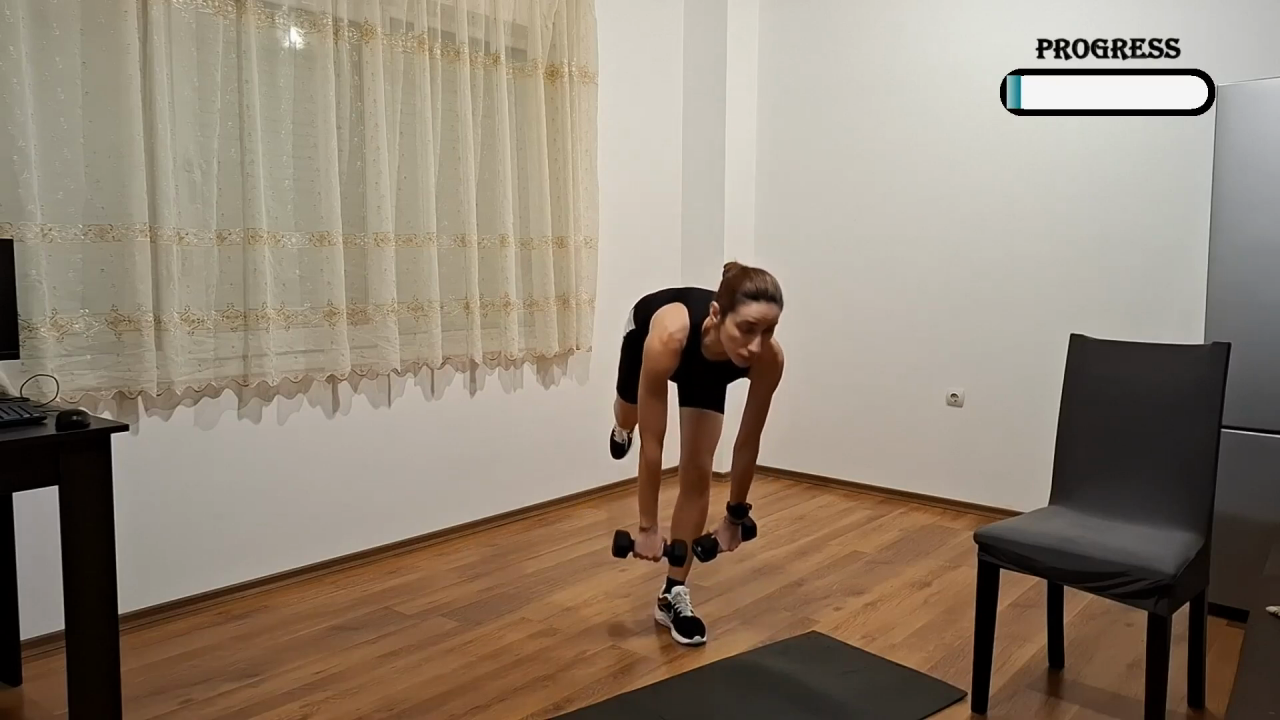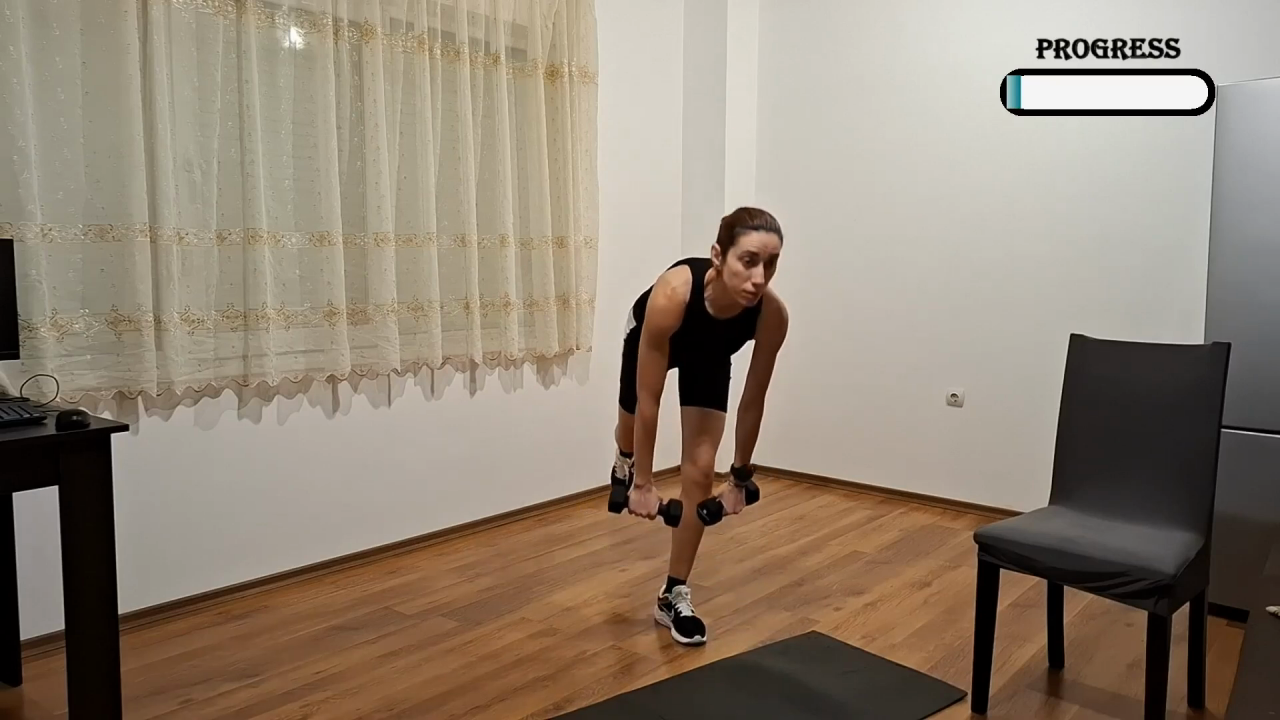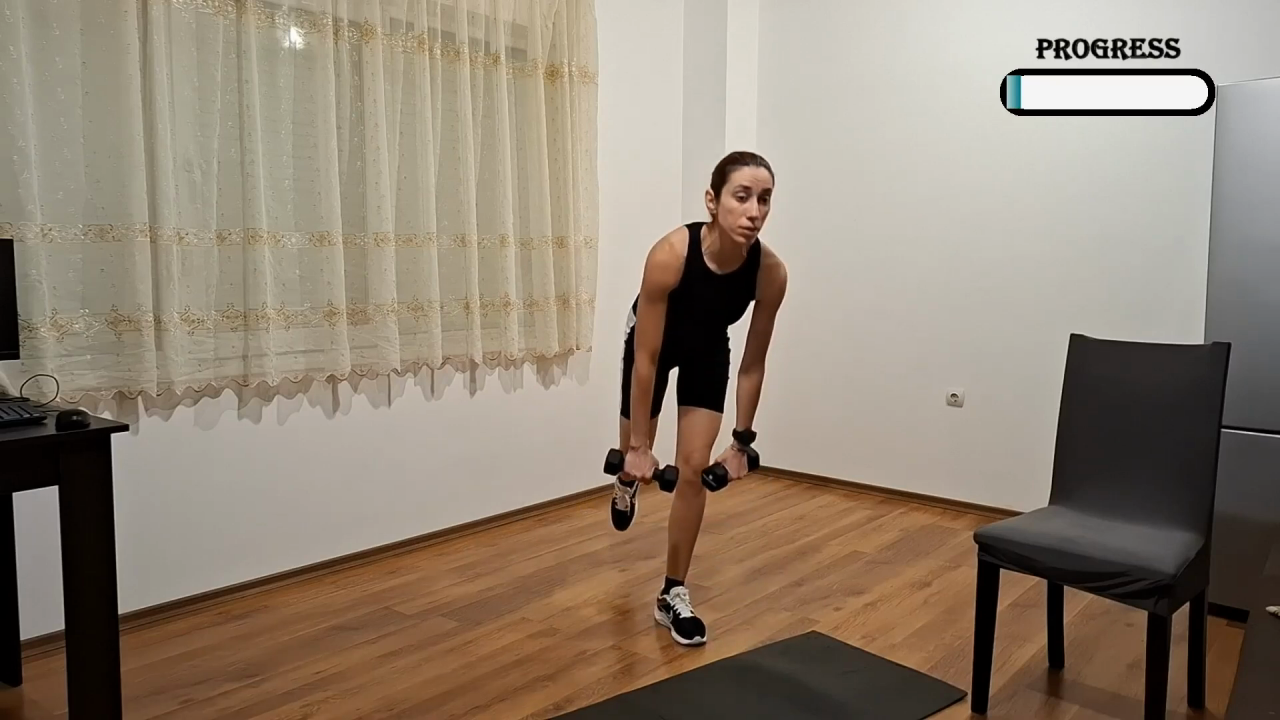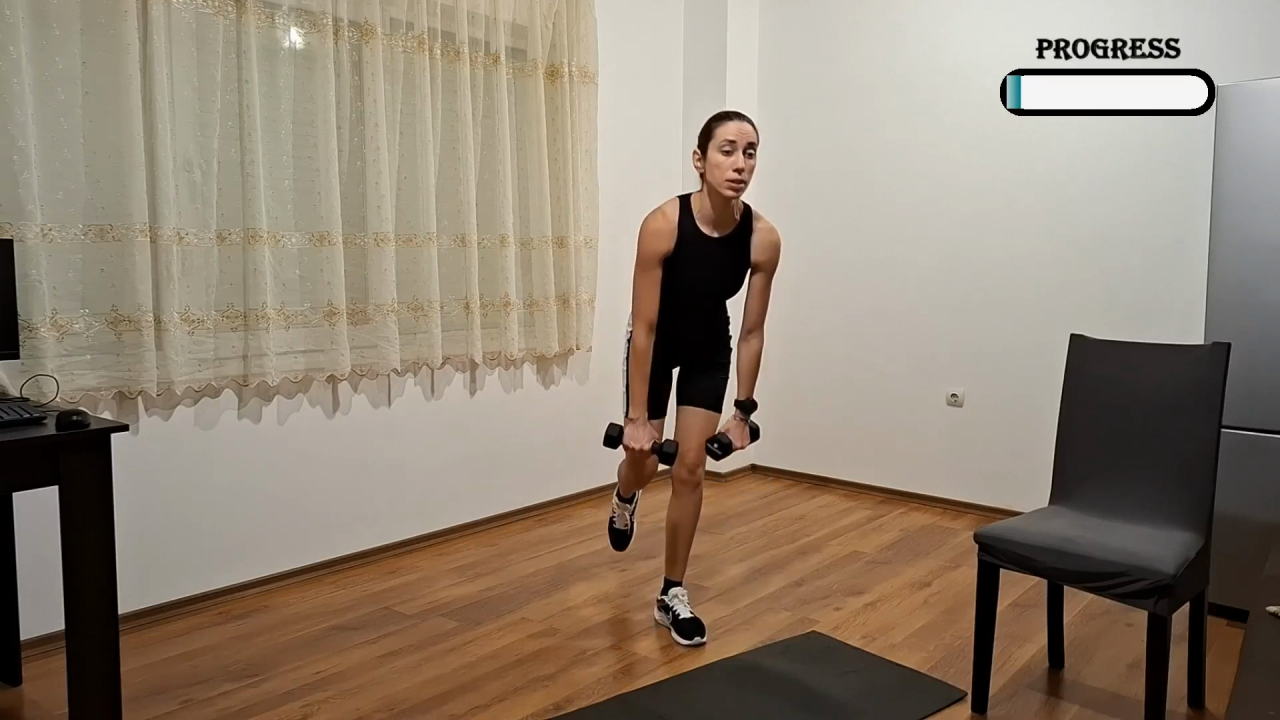
dt=0.2s
person 1, frame 1
left shoulder: (770, 357)
right shoulder: (668, 336)
left elbow: (748, 443)
right elbow: (652, 445)
left wrist: (735, 516)
right wrist: (647, 526)
right hip: (646, 322)
left knee: (698, 475)
right knee: (629, 416)
left ankle: (675, 594)
right ankle: (622, 429)
person 1, frame 2
left shoulder: (772, 314)
right shoulder: (672, 294)
left elbow: (753, 401)
right elbow: (649, 401)
left wrist: (740, 477)
right wrist: (642, 483)
left hip: (709, 357)
right hip: (651, 331)
left knee: (700, 471)
right knee: (632, 423)
left ankle: (675, 594)
right ankle: (626, 456)
person 1, frame 3
left shoulder: (771, 272)
right shoulder: (670, 253)
left elbow: (753, 363)
right elbow: (646, 360)
left wrist: (741, 441)
right wrist: (638, 447)
left hip: (707, 354)
right hip: (656, 340)
left knee: (693, 469)
right knee: (637, 463)
left ankle: (673, 594)
right ankle: (628, 481)
person 1, frame 4
left shoulder: (764, 238)
right shoulder: (663, 224)
left elbow: (751, 332)
right elbow: (644, 329)
left wrist: (742, 411)
right wrist: (636, 417)
left hip: (709, 350)
right hip: (658, 346)
left knee: (689, 470)
right knee: (644, 461)
left ankle: (673, 595)
right ankle: (625, 496)
